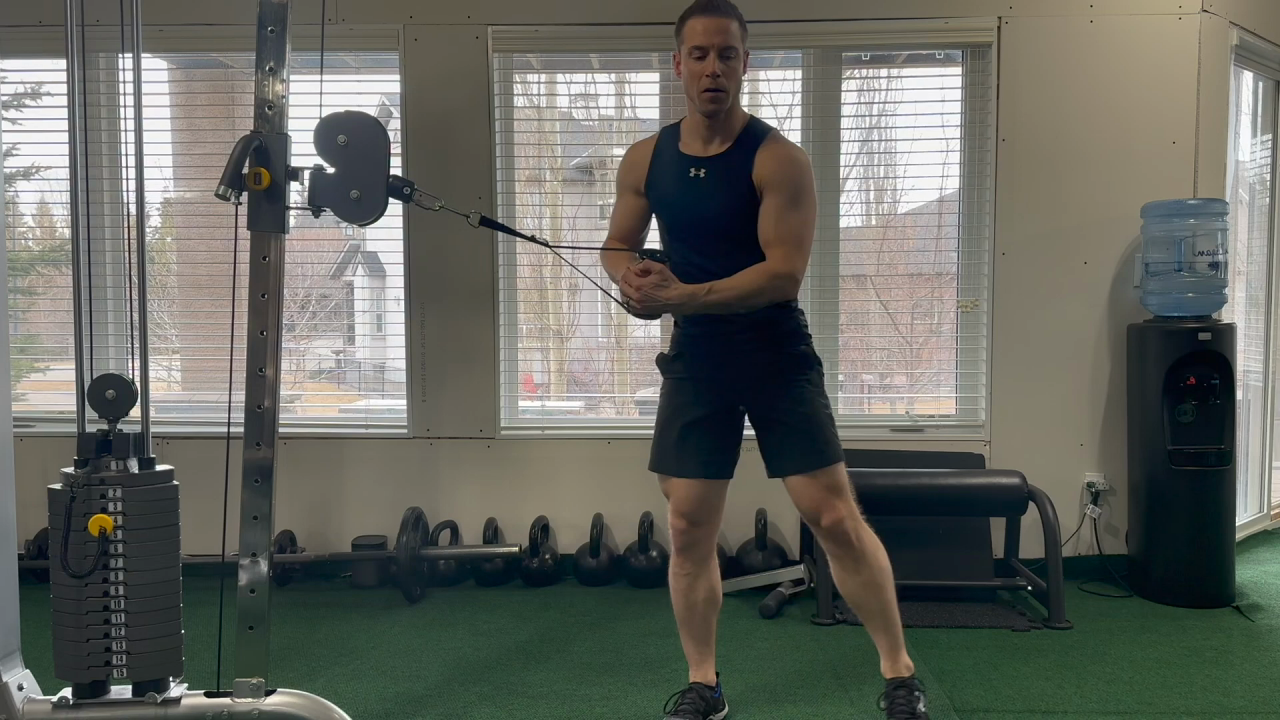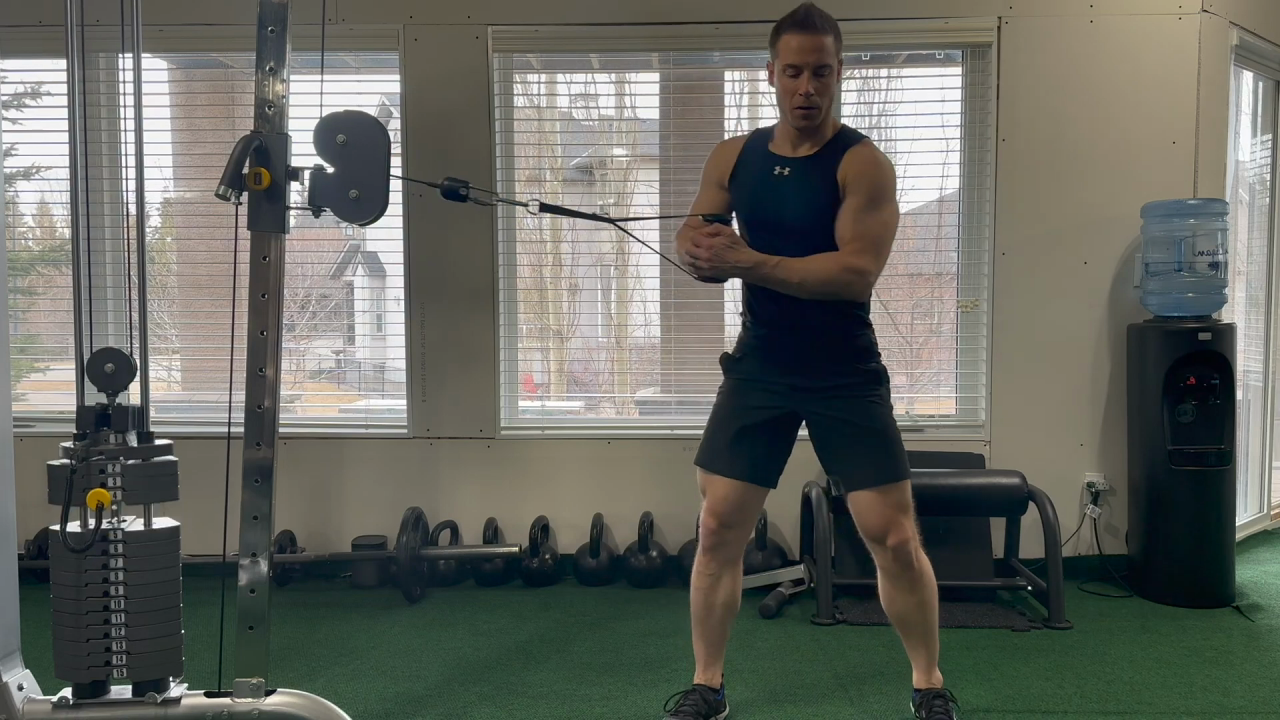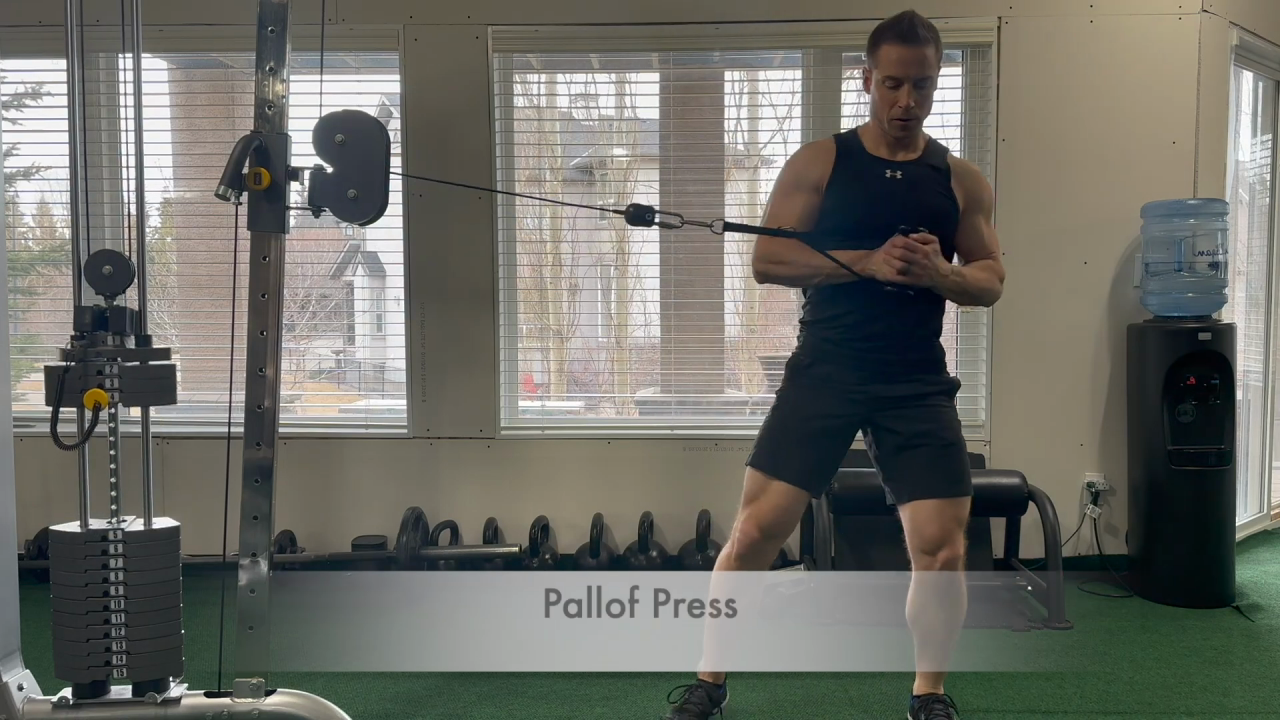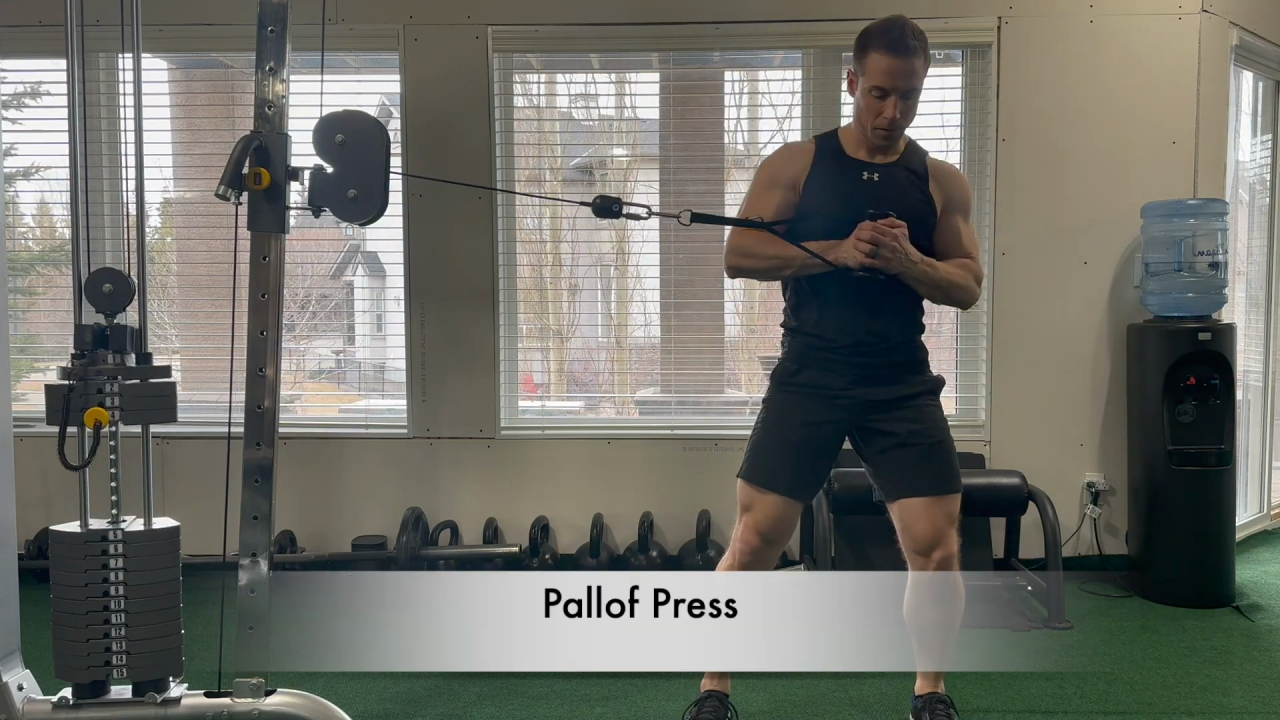
dt=0.4s
person 1, frame 1
left shoulder: (778, 158)
right shoulder: (646, 158)
left elbow: (782, 274)
right elbow: (618, 243)
left wrist: (681, 297)
right wrist: (626, 275)
left hip: (778, 362)
right hip: (694, 365)
left knee: (836, 519)
right knee: (688, 530)
person 1, frame 2
left shoulder: (864, 163)
right shoulder: (733, 156)
left elbow: (860, 273)
right elbow: (692, 232)
left wrist: (761, 263)
right wrist: (698, 251)
left hip: (846, 374)
right hip: (759, 367)
left knee: (895, 538)
right knee: (718, 529)
person 1, frame 3
left shoulder: (961, 180)
right shoulder: (819, 161)
left elbow: (991, 282)
right elbow: (766, 260)
left wrist: (939, 271)
right wrist: (868, 262)
left hip: (917, 384)
right hip: (824, 373)
left knee: (943, 553)
right knee: (755, 532)
person 1, frame 4
left shoulder: (941, 181)
right shoulder: (796, 163)
left elbow: (969, 285)
right elbow: (739, 255)
left wrist: (906, 261)
right wrist: (838, 251)
left hip: (902, 385)
right hip: (808, 378)
left knee: (937, 551)
right knee: (753, 543)
